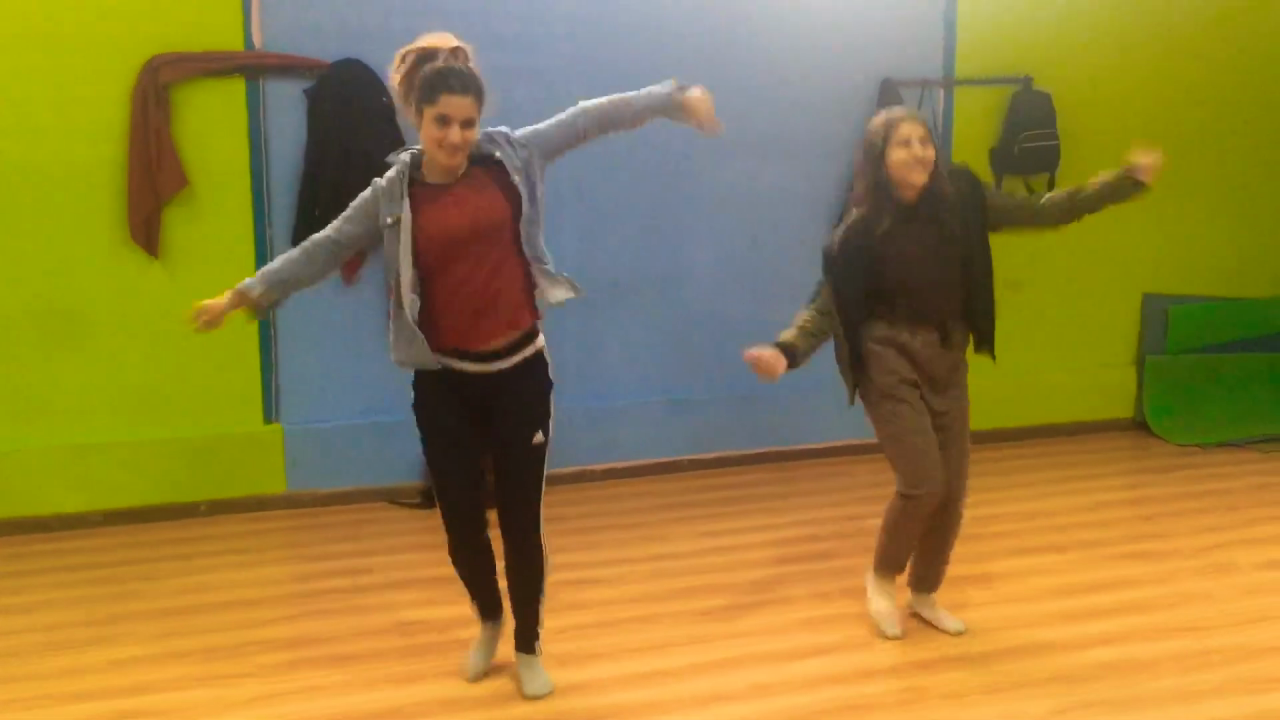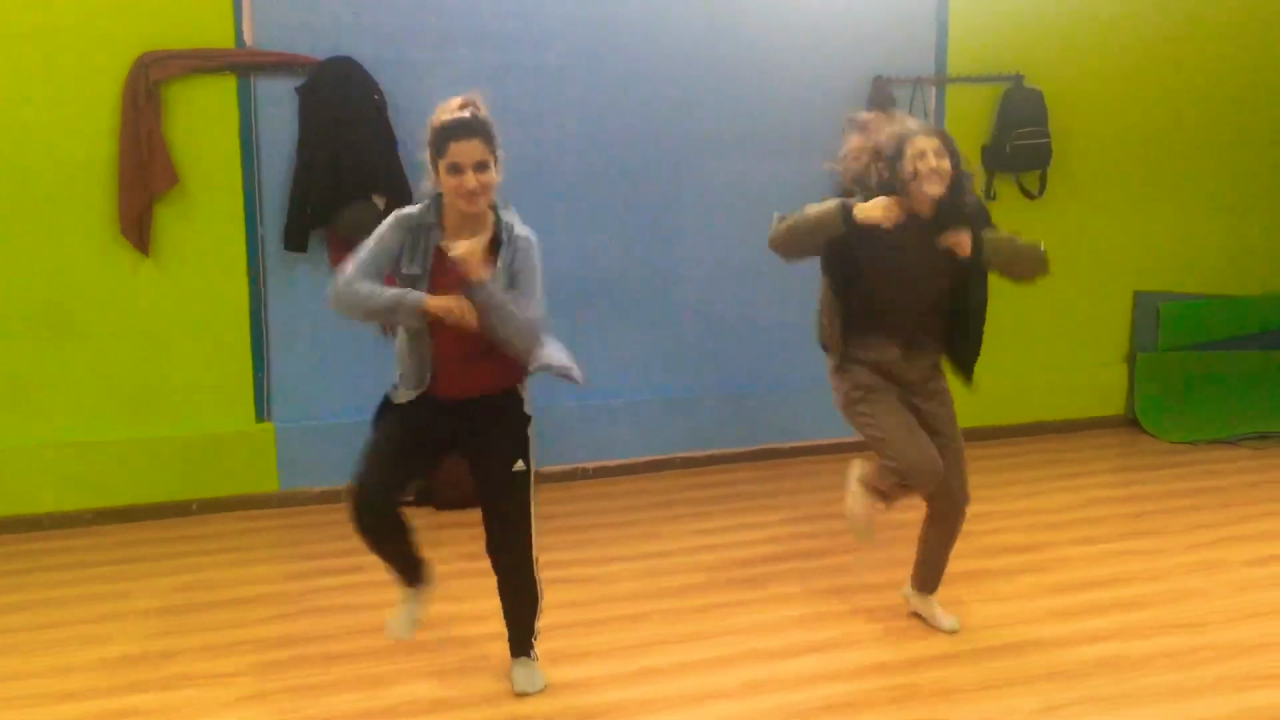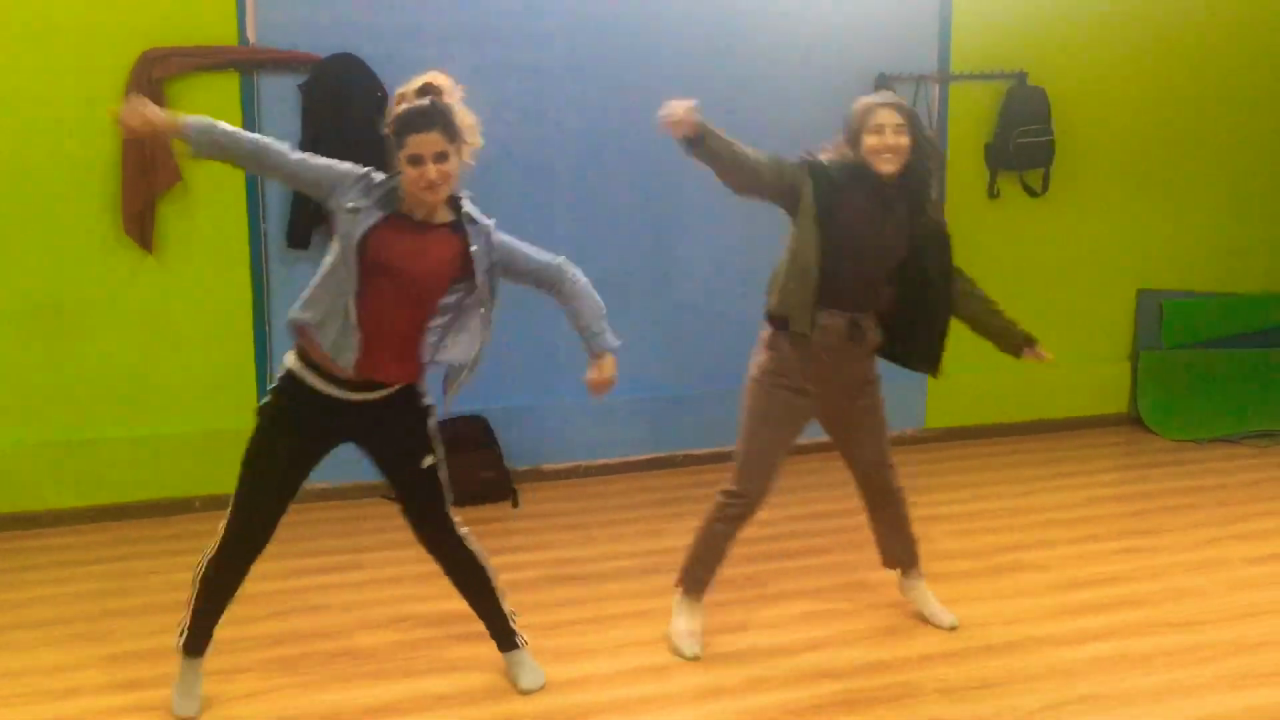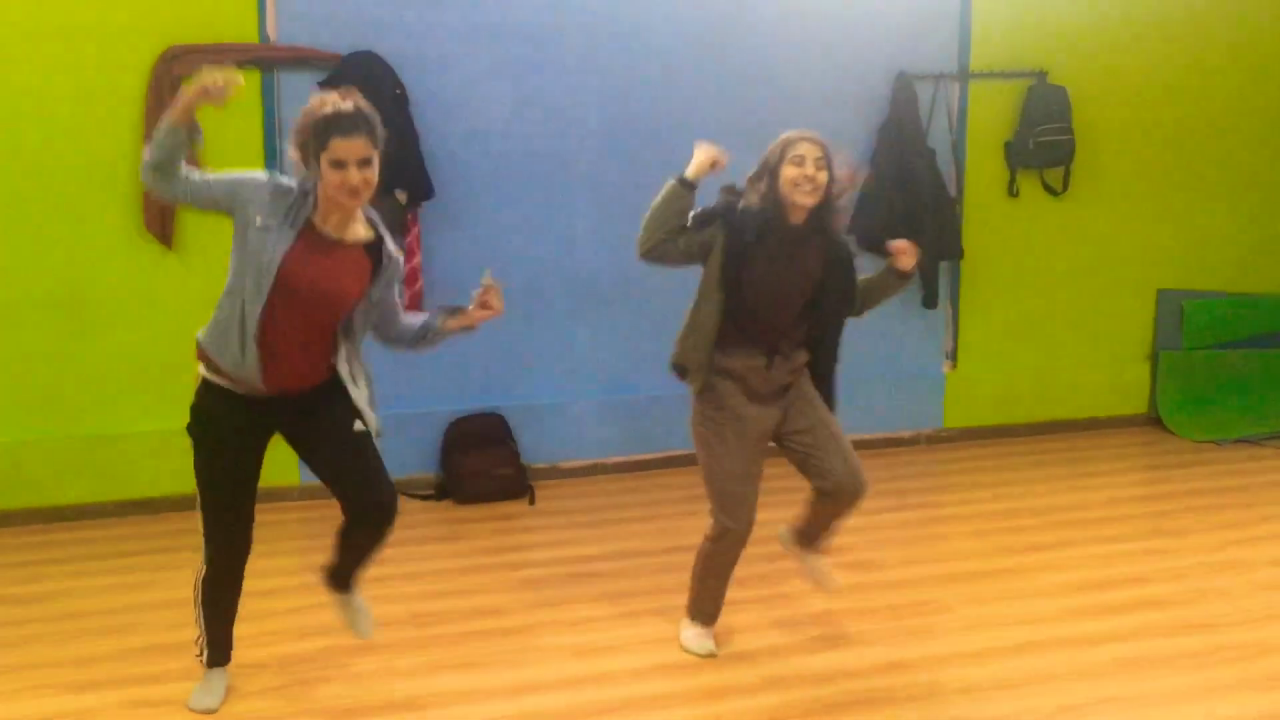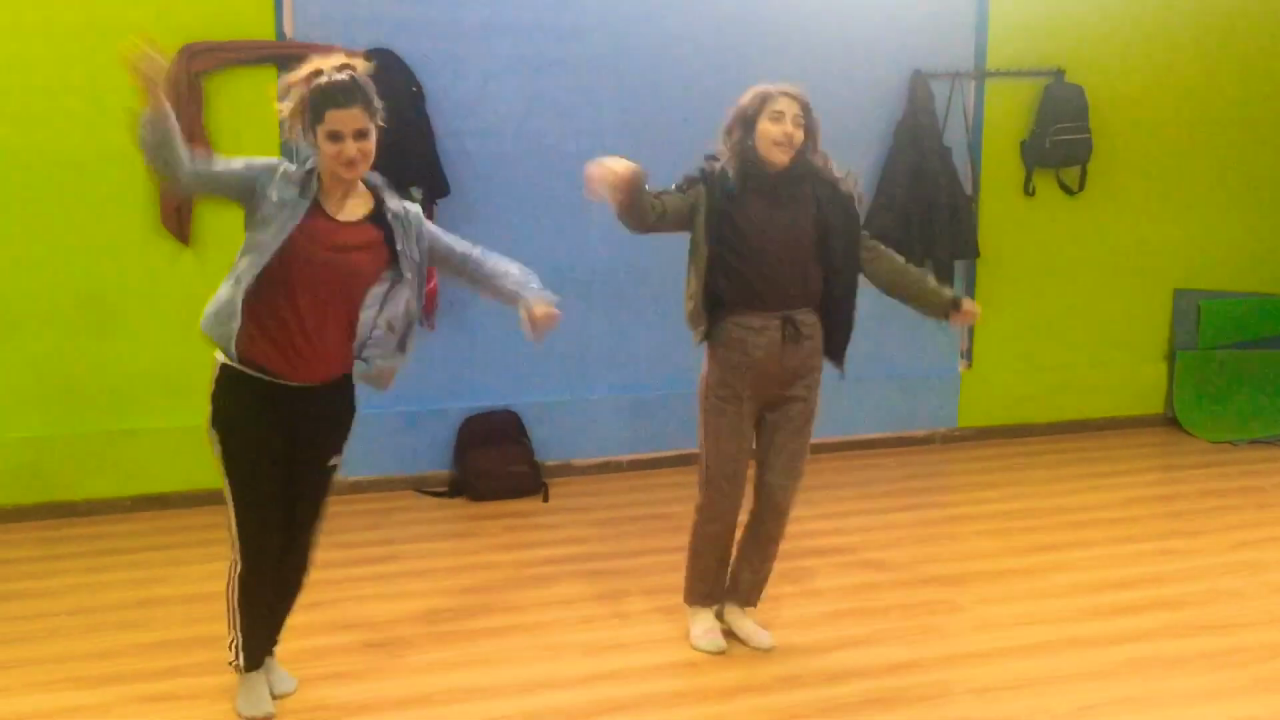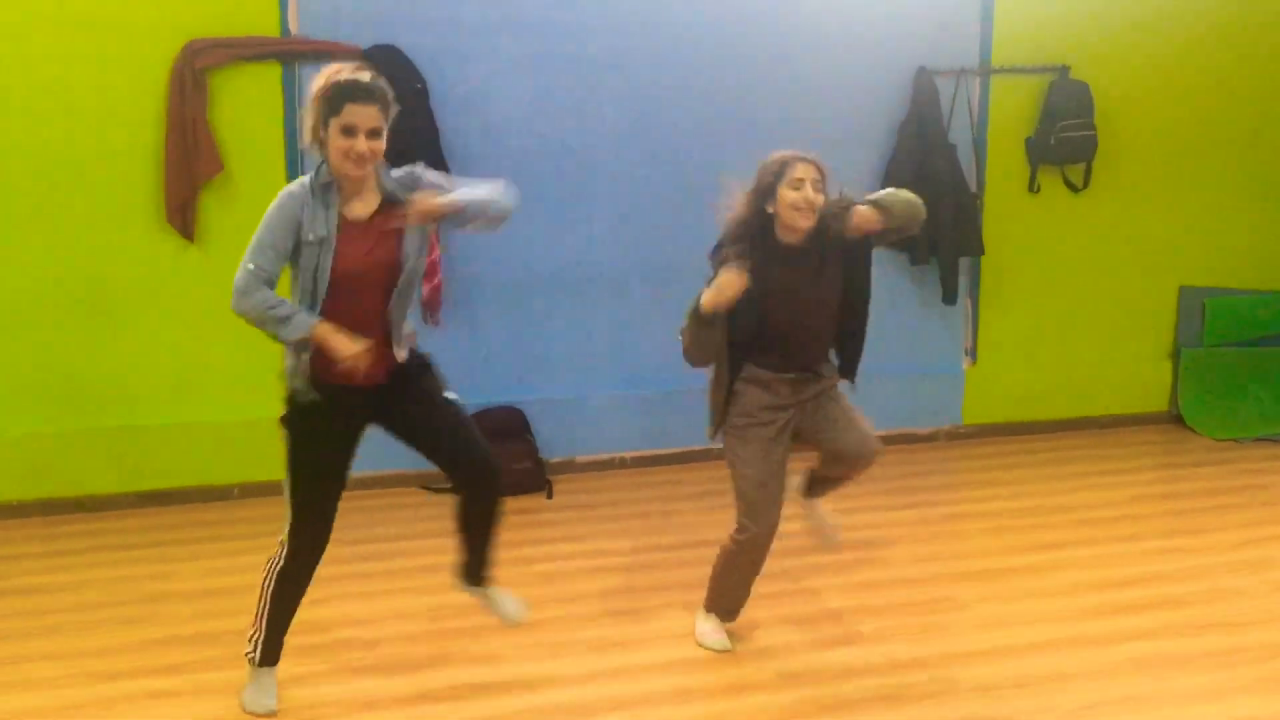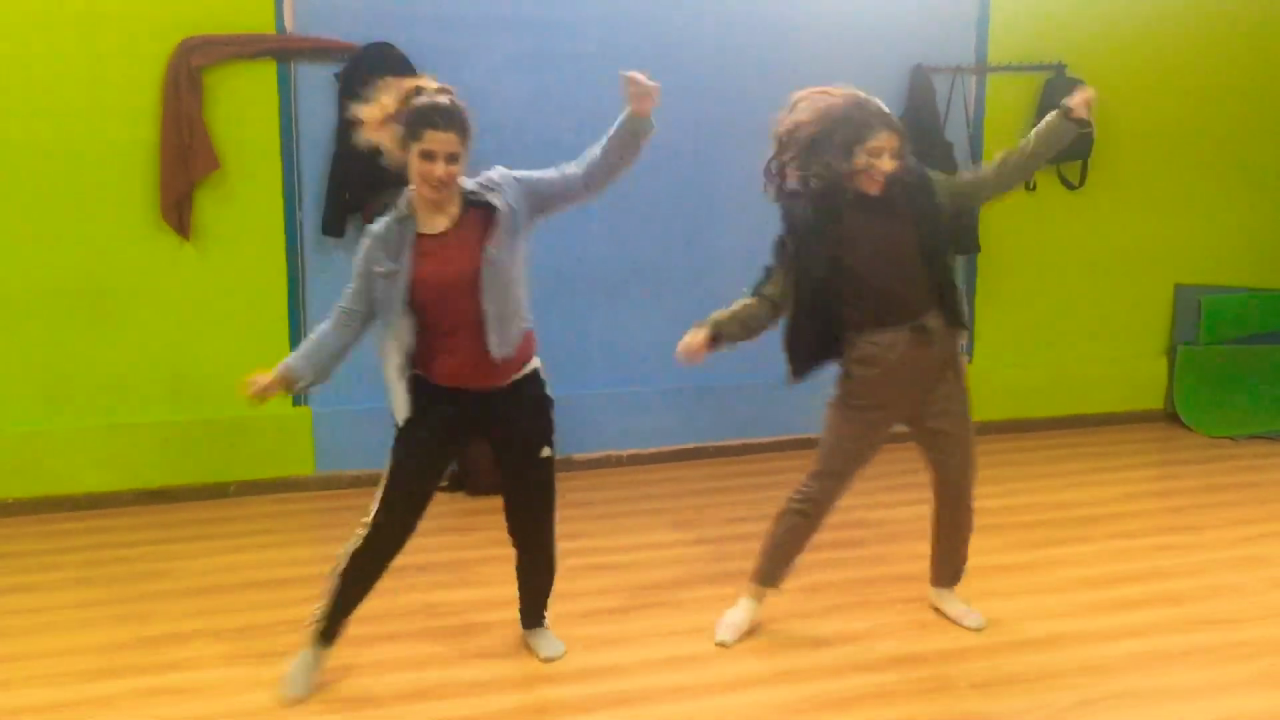
dt=0.3s
person 1, frame 1
left shoulder: (509, 154)
right shoulder: (391, 193)
left elbow: (590, 117)
right elbow: (323, 251)
left wrist: (676, 98)
right wrist: (241, 296)
left hip: (519, 370)
right hip: (444, 377)
left knee: (521, 518)
right knee: (462, 520)
left ankle: (529, 647)
right ankle: (489, 623)
person 1, frame 2
left shoulder: (518, 240)
right shoulder: (409, 227)
left elbow: (525, 337)
right elbow: (347, 293)
left wrist: (480, 276)
right wrist: (427, 302)
left hip: (495, 406)
right hip: (422, 397)
left knee: (509, 542)
right knee: (369, 505)
left ankle: (524, 652)
right ankle: (416, 582)
person 1, frame 3
left shoulder: (476, 238)
right shoulder: (360, 193)
left elbow: (563, 278)
right elbow: (268, 154)
left wrist: (602, 348)
right wrist: (175, 125)
left hip: (392, 403)
right hip: (309, 391)
left knee: (440, 534)
right knee: (246, 528)
left ankle: (511, 645)
right ankle: (193, 653)
person 1, frame 4
left shoulder: (381, 257)
right shoulder: (267, 203)
left elbow: (394, 329)
right elbow: (165, 179)
left wrist: (463, 317)
right wrist: (185, 109)
left hip: (316, 395)
right hip: (230, 394)
left knee: (376, 508)
right knee: (227, 544)
left ankle: (343, 582)
right ankle: (215, 663)
person 1, frame 5
left shoulder: (397, 222)
right shoulder: (276, 186)
left elbow: (473, 260)
right elbow: (178, 171)
left wrist: (530, 296)
right wrist: (156, 99)
left hip: (327, 393)
right hip: (250, 386)
left knee: (296, 537)
right knee: (257, 540)
left ankle: (266, 647)
right ankle: (249, 666)
person 1, frame 6
left shoulder: (410, 190)
right shoulder: (300, 203)
left elbow: (499, 202)
right elbow: (249, 290)
left wrist: (444, 204)
right wrist: (325, 334)
left hip: (396, 374)
right hip: (322, 388)
left knee: (483, 472)
right knee: (306, 538)
left ankle: (476, 574)
right ankle: (262, 665)
person 1, frame 7
left shoulder: (501, 199)
right shoulder: (386, 241)
left elbow: (590, 176)
right elbow: (347, 321)
left wrist: (636, 120)
right wrist: (286, 373)
left hip: (514, 390)
right hip: (436, 398)
left knee: (533, 526)
right knee: (384, 530)
left ankle: (534, 622)
right ankle: (319, 644)
person 2, frame 1
left shoulder: (964, 200)
right shoulder: (862, 230)
left elbow: (1046, 212)
right elbow: (824, 308)
left wrist: (1126, 179)
right wrist: (785, 351)
left hip: (948, 364)
right hip: (890, 366)
left knee: (949, 492)
right knee: (923, 485)
left ankle: (924, 595)
right ankle: (882, 581)
person 2, frame 2
left shoulder: (966, 222)
right shoulder: (869, 225)
left elbow: (1035, 262)
right elbow: (783, 240)
left wrist: (980, 243)
right wrist: (848, 213)
left hip: (925, 375)
right hip: (866, 372)
left knee: (952, 494)
right knee: (922, 471)
left ankle: (923, 595)
right ankle: (869, 480)
person 2, frame 3
left shoulder: (914, 212)
right shoulder: (821, 184)
left elbow: (952, 286)
right elbow: (741, 171)
left wrist: (1016, 340)
right wrist: (697, 133)
left hip: (853, 361)
right hip: (791, 355)
left knee: (879, 480)
right knee: (748, 488)
left ankle: (911, 582)
right ankle: (689, 601)
person 2, frame 4
left shoulder: (826, 242)
right shoulder: (734, 225)
left elbow: (846, 301)
right elbow: (653, 248)
left wrist: (894, 272)
right wrist: (688, 179)
left hip: (791, 382)
right hip: (728, 384)
left knee: (845, 483)
right knee: (733, 520)
left ankle: (806, 543)
right ankle: (699, 618)
person 2, frame 5
left shoulder: (822, 194)
right shoulder: (718, 189)
left elbow: (869, 256)
right elbow: (643, 216)
left wrist: (943, 301)
right wrist: (622, 183)
left hip: (800, 358)
right hip: (737, 355)
left knee: (775, 499)
right knee: (720, 496)
left ankle: (740, 605)
right ankle: (702, 605)
person 2, frame 6
left shoulder: (838, 235)
right shoulder: (742, 260)
left elbow: (906, 207)
right elbow: (699, 351)
left wrist: (876, 212)
right wrist: (710, 307)
left hip: (817, 385)
right hip: (757, 397)
left knee: (859, 449)
right knee: (757, 525)
left ankle: (812, 490)
right ankle: (716, 615)
person 2, frame 7
left shoulder: (914, 190)
right shoulder: (810, 218)
left elbow: (997, 180)
right elbow: (771, 299)
left wrist: (1066, 119)
right wrist: (714, 332)
left hip: (934, 358)
right hip: (869, 367)
left knee: (957, 485)
right knee: (819, 489)
left ankle: (944, 587)
right ankle: (754, 594)
